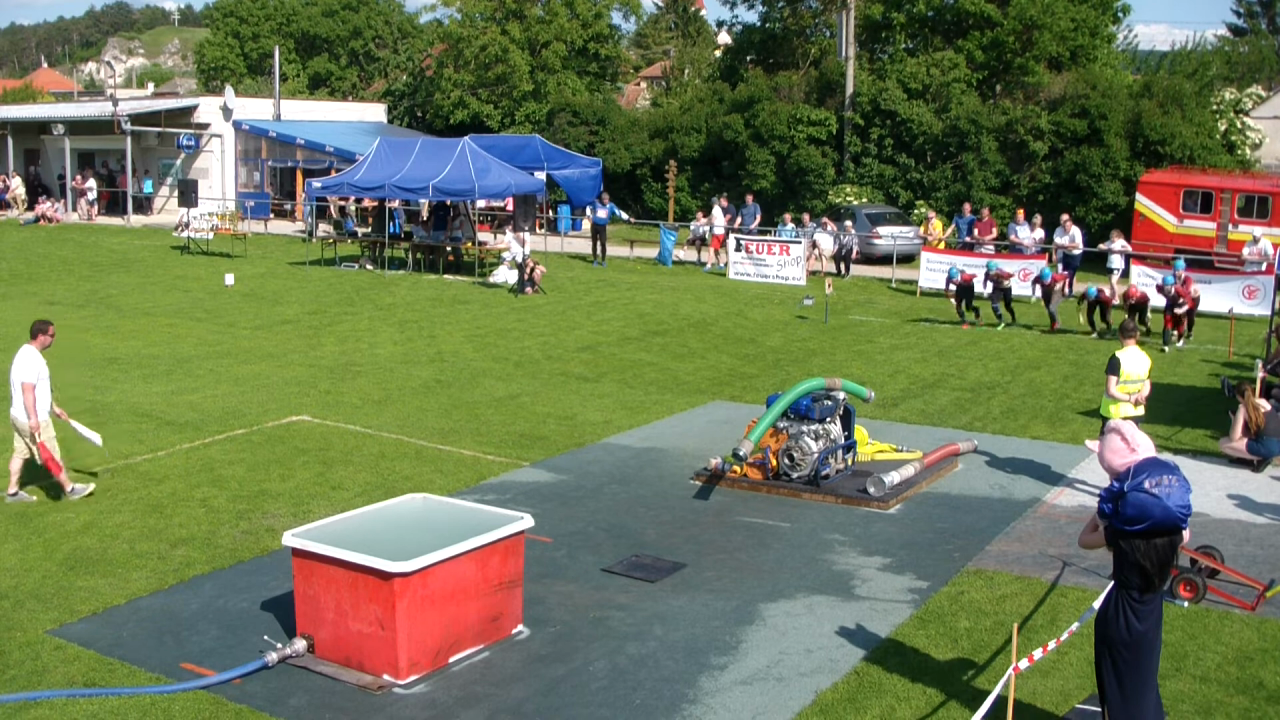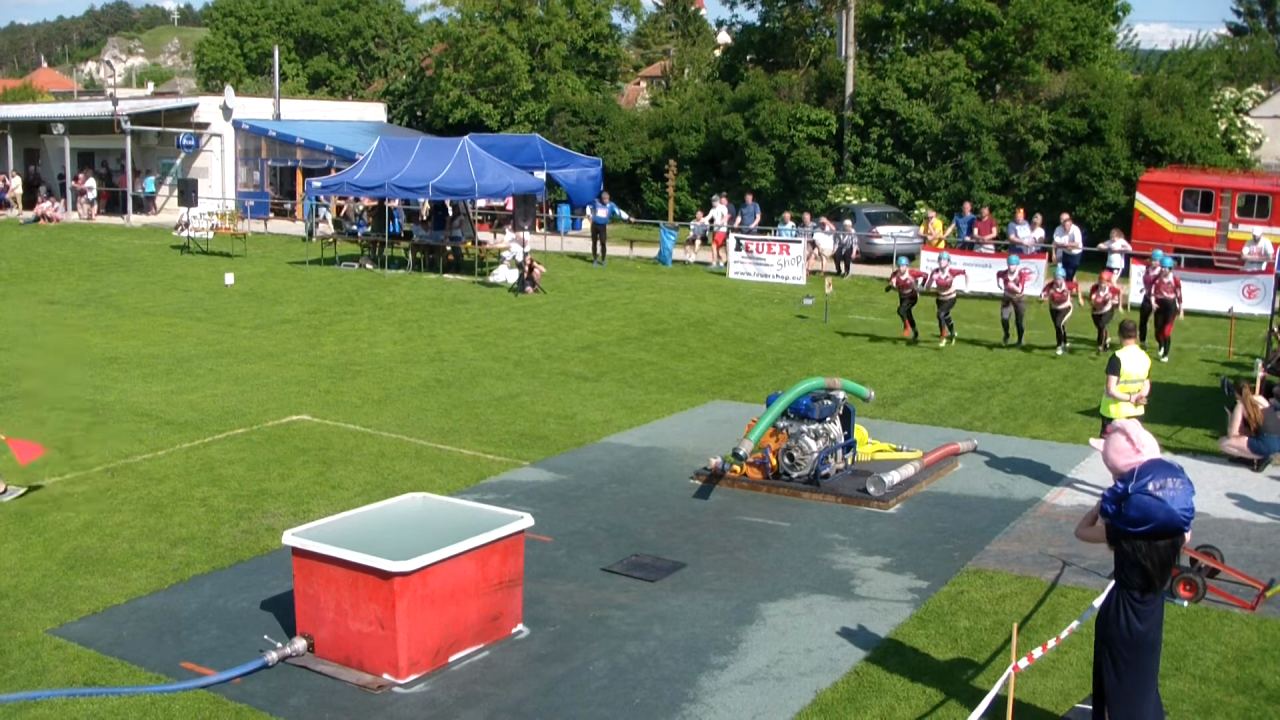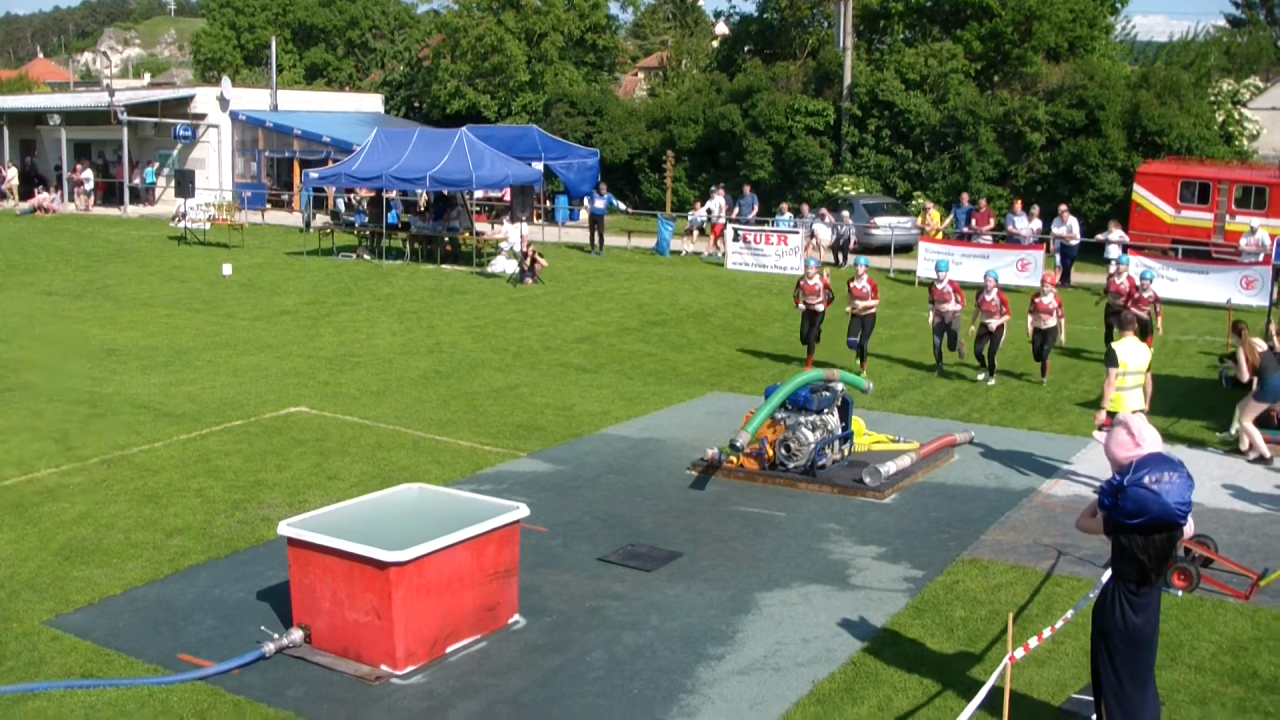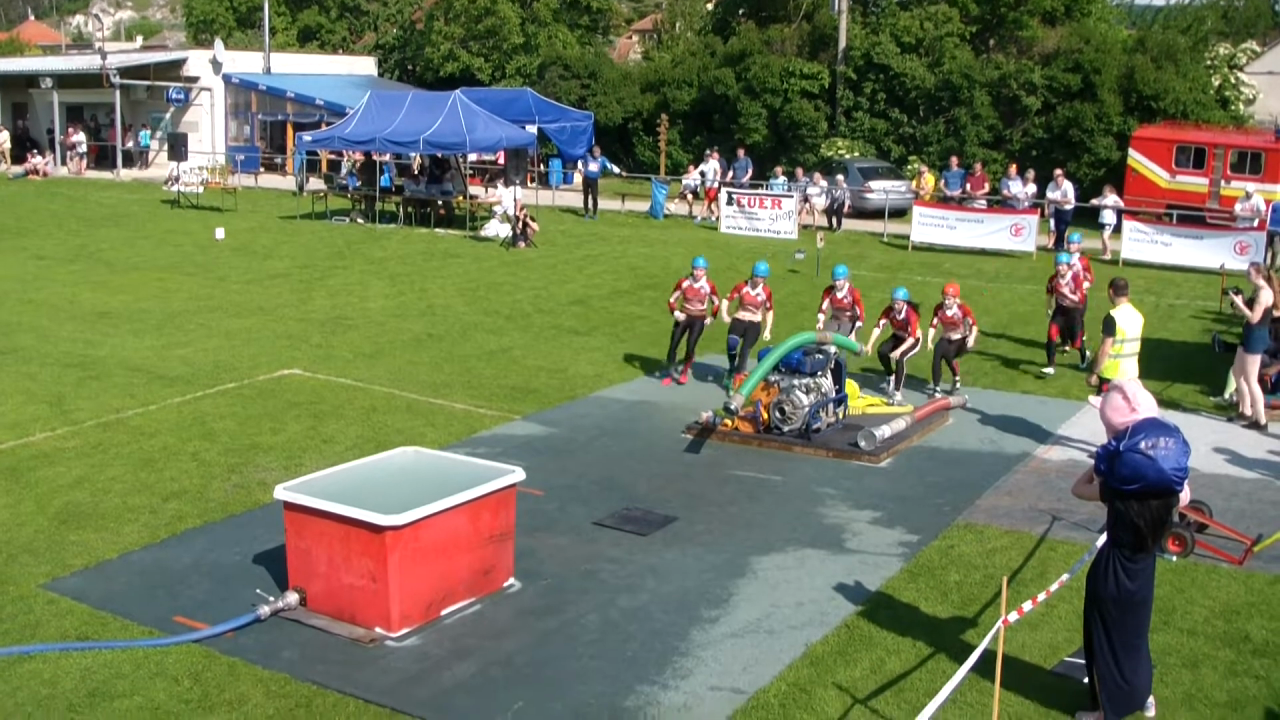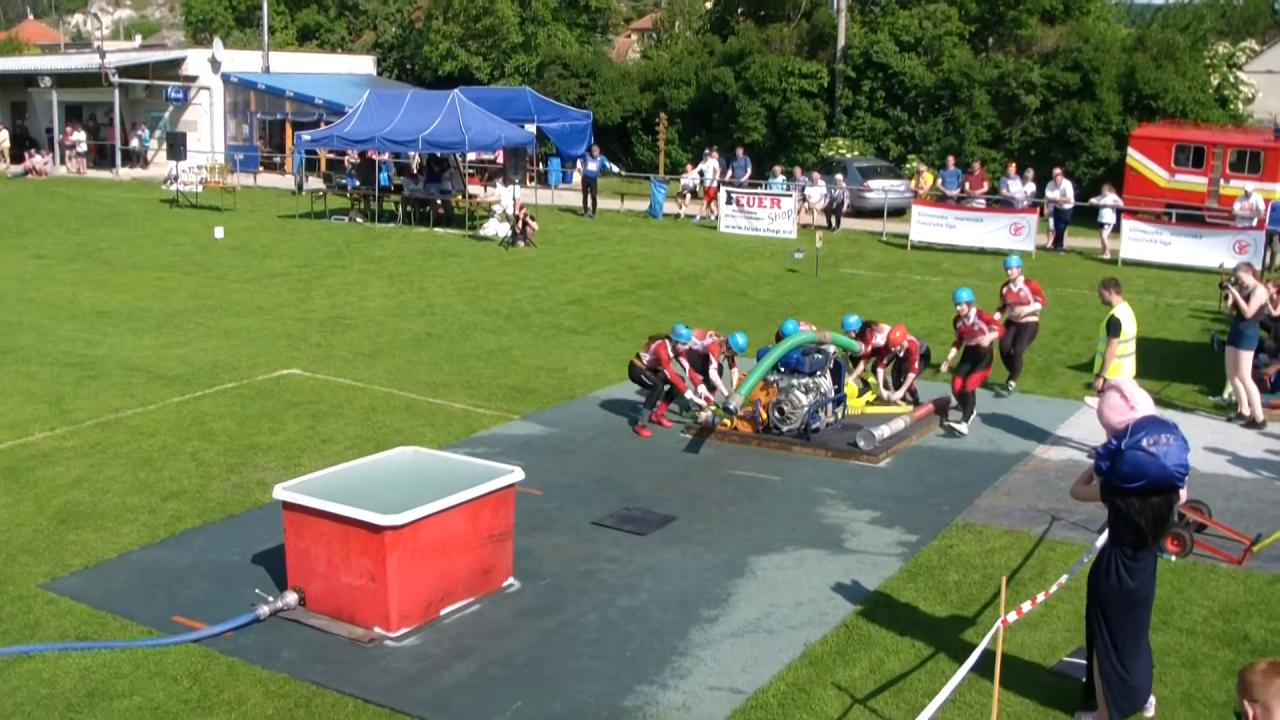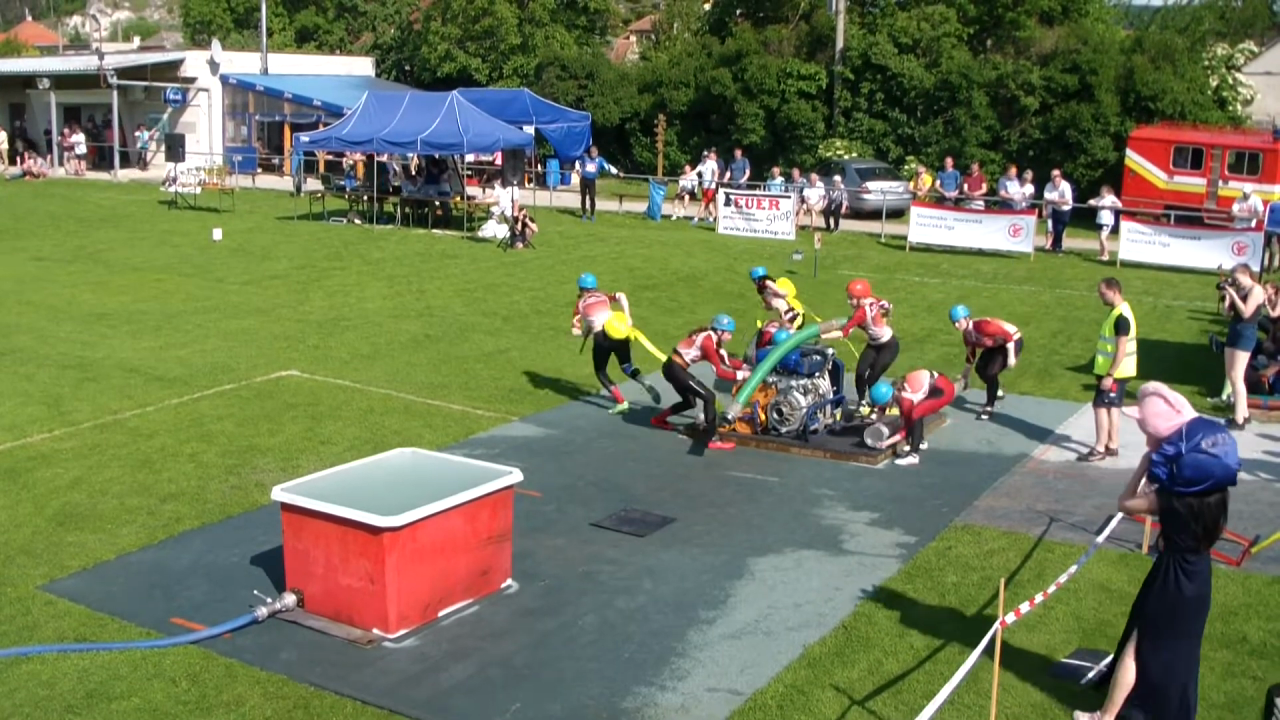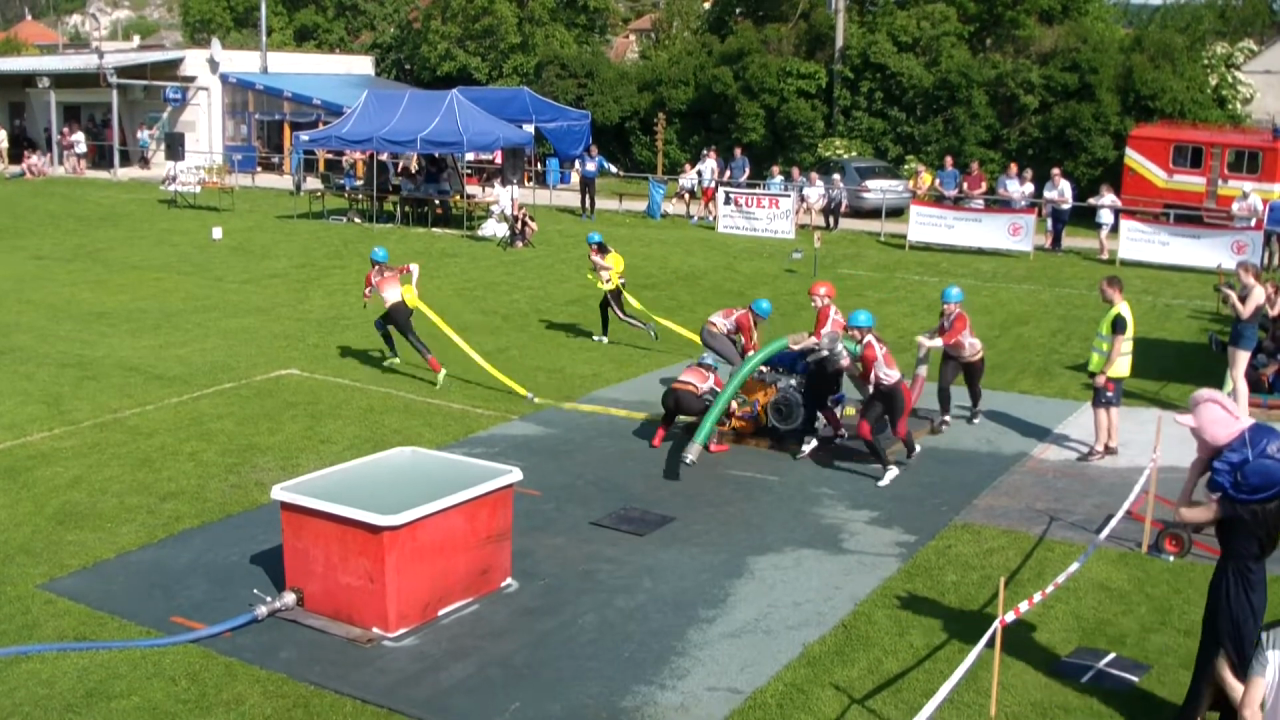
dt=0.7s
person 1, frame 1
left shoulder: (1122, 532)
right shoulder: (1173, 528)
left elbow: (1084, 539)
left wrist: (1105, 508)
left hip: (1120, 615)
right hip: (1150, 611)
left knee: (1122, 693)
right knee: (1143, 683)
person 1, frame 2
left shoulder: (1124, 531)
right shoulder: (1175, 528)
left elbow: (1082, 530)
left wrist: (1107, 501)
left hip: (1122, 615)
right hip: (1151, 609)
left knee: (1120, 690)
right knee: (1143, 682)
person 1, frame 3
left shoulder: (1121, 522)
right shoulder: (1175, 519)
left elbow: (1082, 521)
right elbow: (1187, 530)
left wrist: (1108, 495)
left hip: (1119, 603)
right hip: (1149, 599)
left knee: (1115, 673)
right knee: (1141, 666)
person 1, frame 4
left shoulder: (1117, 489)
right shoulder: (1170, 486)
left elbow: (1079, 487)
right elbow: (1183, 496)
left wrist: (1105, 461)
left hip: (1113, 570)
right hip: (1143, 565)
left knee: (1107, 638)
right knee: (1134, 631)
person 1, frame 5
left shoulder: (1117, 487)
right shoulder: (1168, 483)
left elbow: (1076, 490)
right elbow: (1180, 497)
left wrist: (1104, 459)
left hip: (1114, 569)
right hip: (1144, 565)
left knee: (1106, 640)
right knee: (1133, 632)
person 1, frame 6
left shoulder: (1173, 494)
right shoulder: (1212, 483)
left elbow: (1125, 503)
left wrist: (1145, 463)
left hip: (1172, 574)
right hip: (1197, 573)
left knee: (1136, 648)
right knee: (1177, 649)
person 1, frame 7
left shoulder: (1237, 499)
left elbow: (1182, 514)
left wrist: (1194, 474)
right wrist: (1205, 471)
left hip: (1237, 581)
right hip: (1246, 576)
left knee: (1227, 671)
right knee: (1216, 660)
